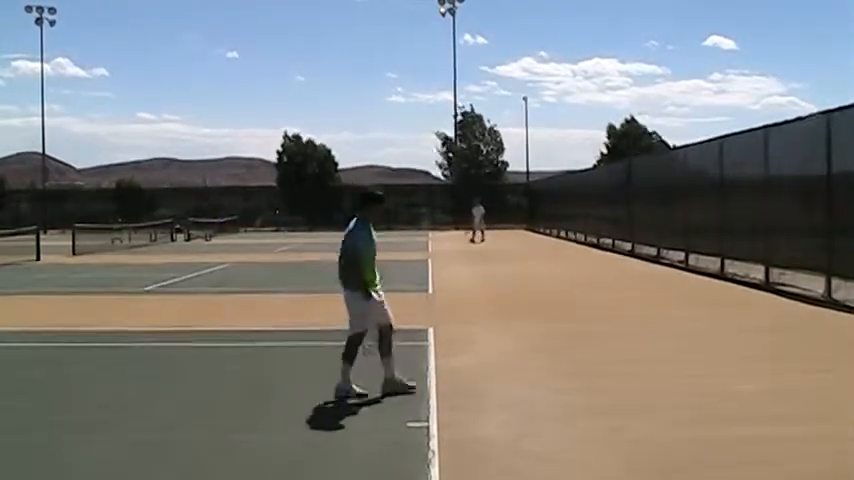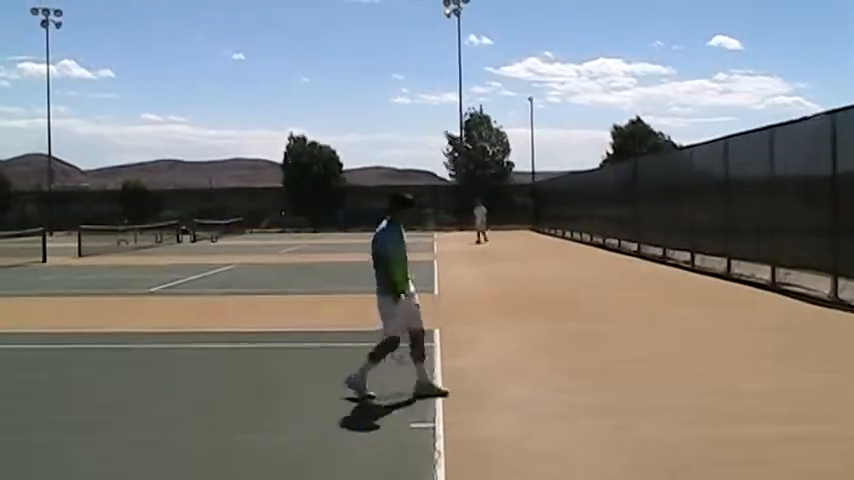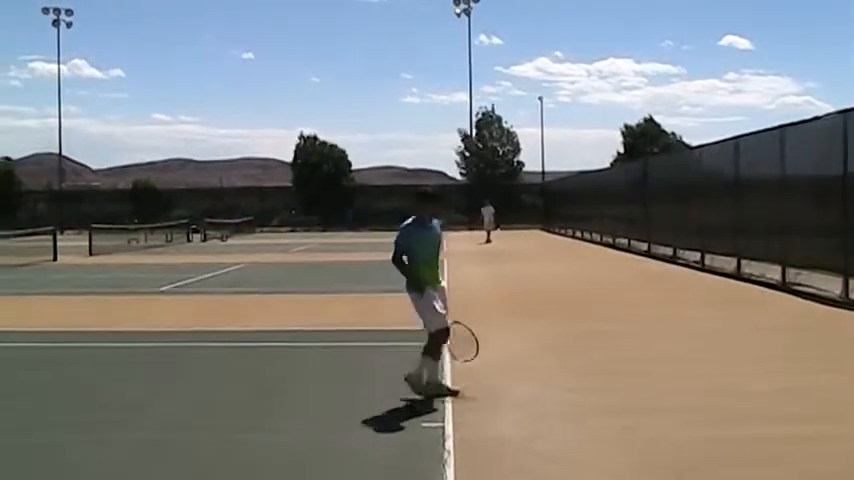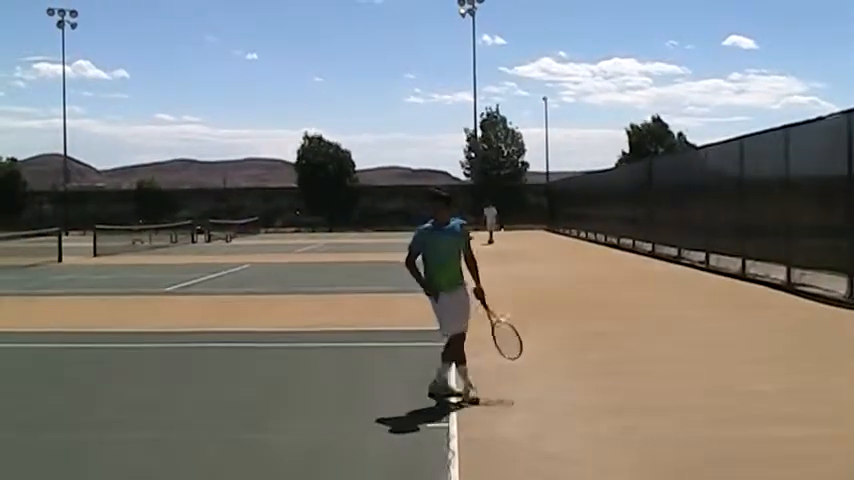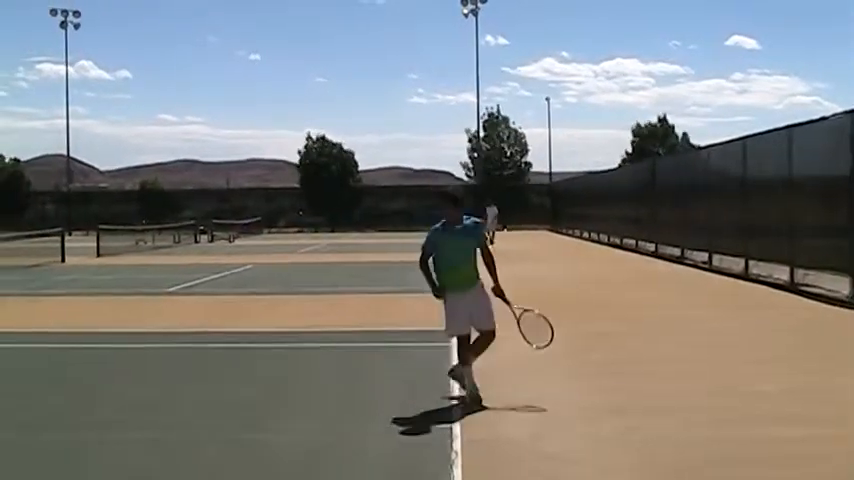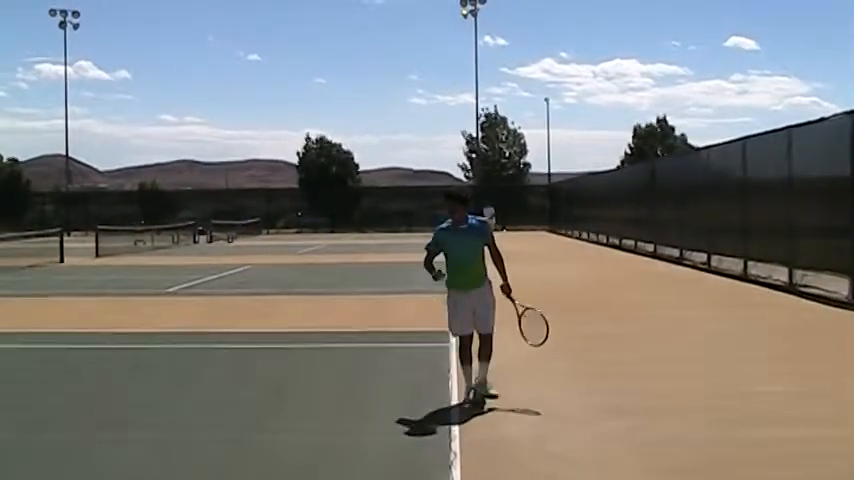
dt=0.2s
person 1, frame 1
left shoulder: (365, 227)
right shoulder: (356, 230)
right elbow: (350, 263)
right wrist: (365, 289)
left hip: (371, 288)
right hip: (359, 291)
left knee: (386, 329)
right knee: (358, 335)
left ankle: (390, 379)
right ankle: (344, 386)
person 1, frame 2
left shoulder: (398, 229)
right shoulder: (385, 233)
right elbow: (379, 263)
right wrist: (393, 289)
left hip: (407, 290)
right hip: (392, 294)
left knee: (417, 335)
right knee: (392, 340)
left ankle: (423, 383)
right ankle: (358, 378)
person 1, frame 3
left shoulder: (436, 226)
right shoulder: (409, 229)
right elbow: (397, 258)
right wrist: (414, 280)
left hip: (436, 286)
right hip: (421, 289)
left knee: (437, 333)
right knee: (441, 331)
left ankle: (431, 382)
right ankle: (416, 375)
person 1, frame 4
left shoulder: (460, 227)
right shoulder: (424, 233)
left elbow: (468, 256)
right elbow: (410, 261)
left wrist: (477, 285)
right wrist: (425, 286)
left hip: (459, 289)
right hip: (440, 293)
left knee: (456, 339)
right knee: (456, 338)
left ankle: (440, 383)
right ankle: (467, 386)
person 1, frame 5
left shoulder: (475, 226)
right shoulder: (436, 233)
left elbow: (486, 255)
right elbow: (423, 260)
left wrist: (496, 283)
right wrist: (433, 285)
left hip: (475, 288)
right hip: (452, 293)
left knee: (488, 333)
right knee: (463, 338)
left ankle: (459, 370)
right ankle: (470, 386)
person 1, frame 6
left shoulder: (482, 226)
right shoulder: (442, 232)
left elbow: (494, 253)
right elbow: (428, 260)
left wrist: (505, 281)
right wrist: (432, 271)
left hip: (482, 288)
right hip: (458, 292)
left knee: (486, 336)
right knee: (465, 339)
left ankle: (482, 384)
right ankle: (470, 386)
